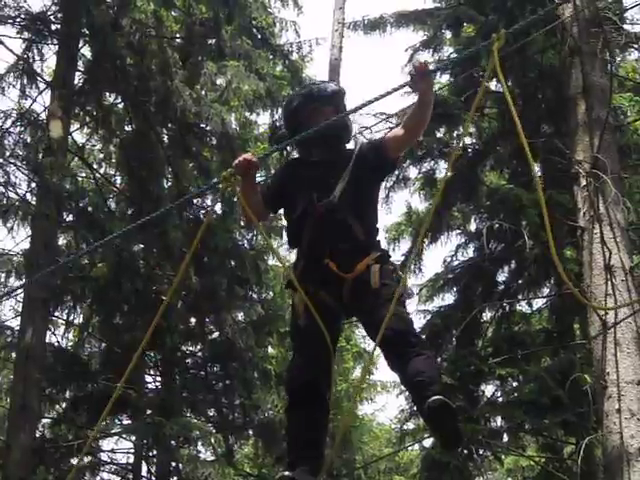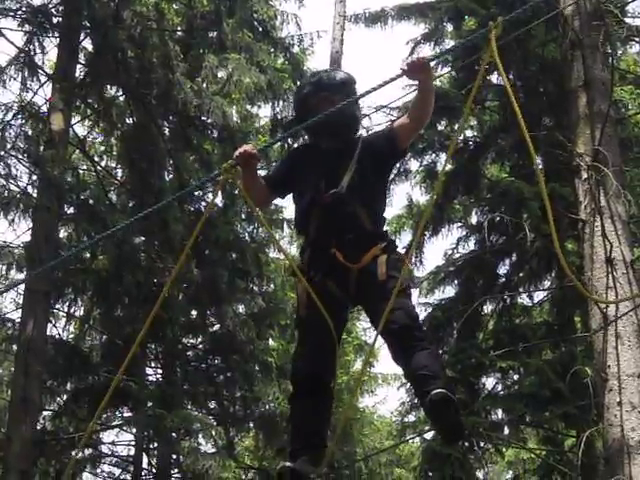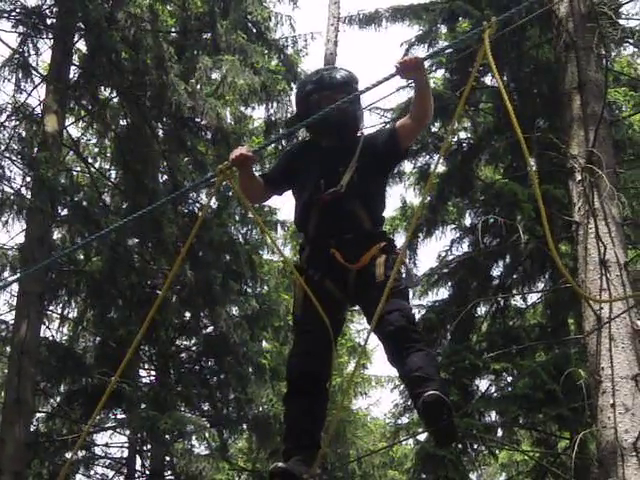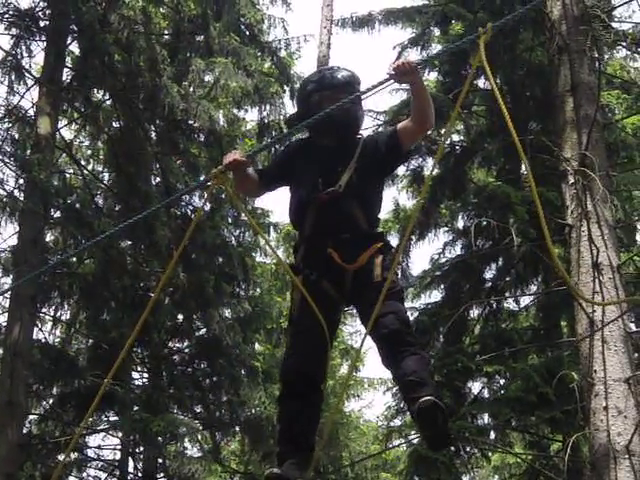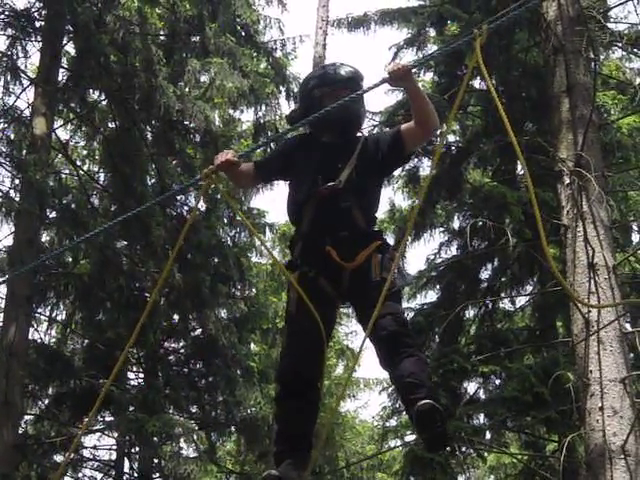
dt=0.5s
person 1, frame 1
left shoulder: (364, 159)
right shoulder: (293, 172)
left elbow: (409, 133)
right elbow: (256, 213)
left wrist: (424, 93)
right wrist: (247, 180)
left hip: (368, 272)
right hip: (315, 281)
left knee: (399, 336)
right knee: (307, 372)
person 1, frame 2
left shoulder: (372, 147)
right shoulder: (301, 159)
left elbow: (415, 120)
right elbow: (260, 198)
left wrist: (424, 82)
right wrist: (248, 169)
left hip: (374, 261)
right hip: (321, 269)
left knee: (403, 327)
right knee: (312, 361)
person 1, frame 3
left shoulder: (373, 146)
right shoulder: (301, 156)
left elbow: (419, 119)
right elbow: (258, 194)
left wrist: (419, 80)
right wrist: (245, 170)
left hip: (373, 261)
right hip: (319, 268)
left knee: (399, 328)
right knee: (307, 360)
person 1, frame 4
left shoulder: (373, 147)
right shoulder: (299, 153)
left elbow: (422, 124)
right elbow: (254, 187)
left wrist: (415, 82)
right wrist: (239, 169)
left hip: (368, 261)
right hip: (316, 267)
left knee: (394, 331)
right knee: (302, 361)
person 1, frame 5
left shoulder: (372, 146)
right shoulder: (298, 149)
left elbow: (426, 127)
right elbow: (250, 177)
left wrist: (409, 86)
right wrist: (230, 167)
left hip: (365, 260)
right hip: (312, 266)
left knee: (391, 332)
right knee: (299, 361)
